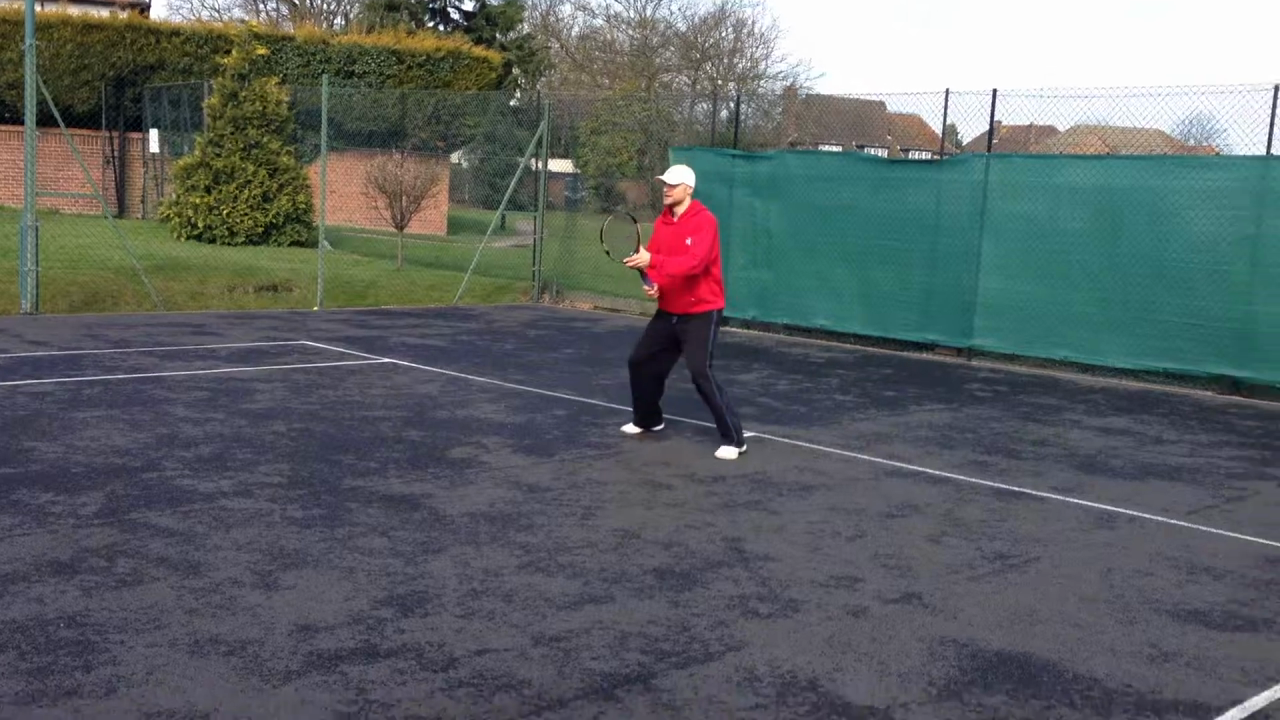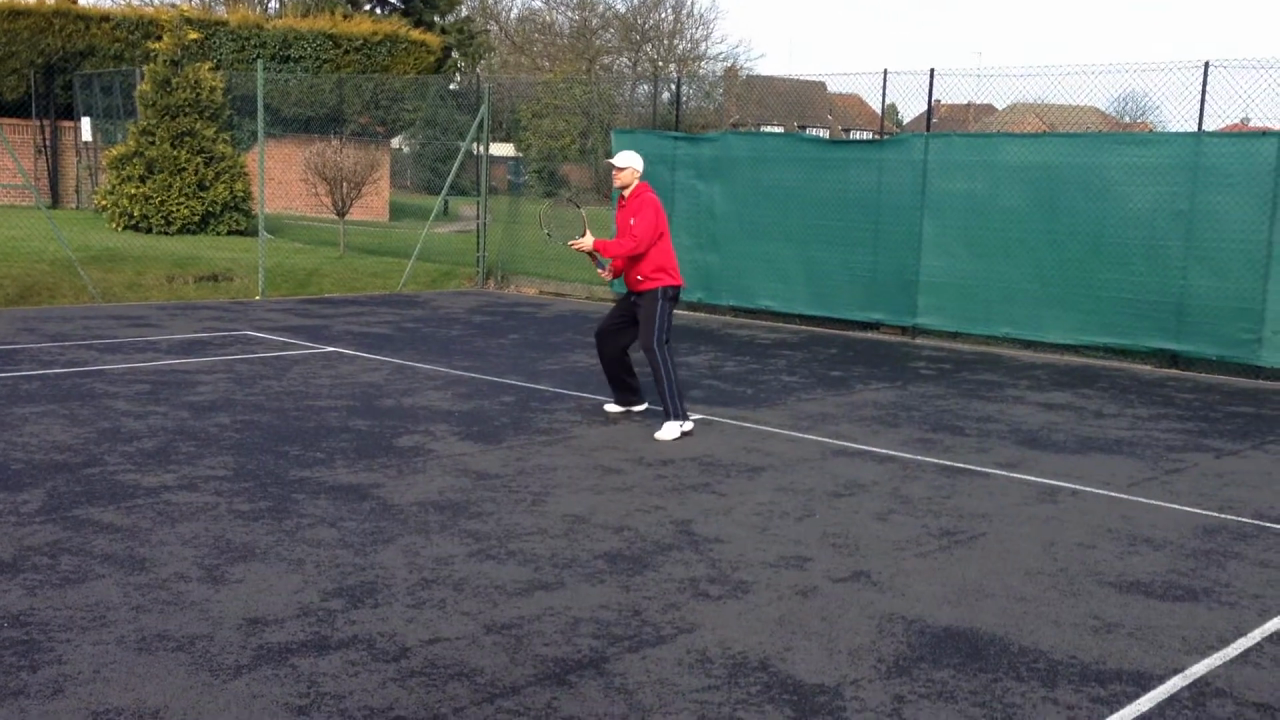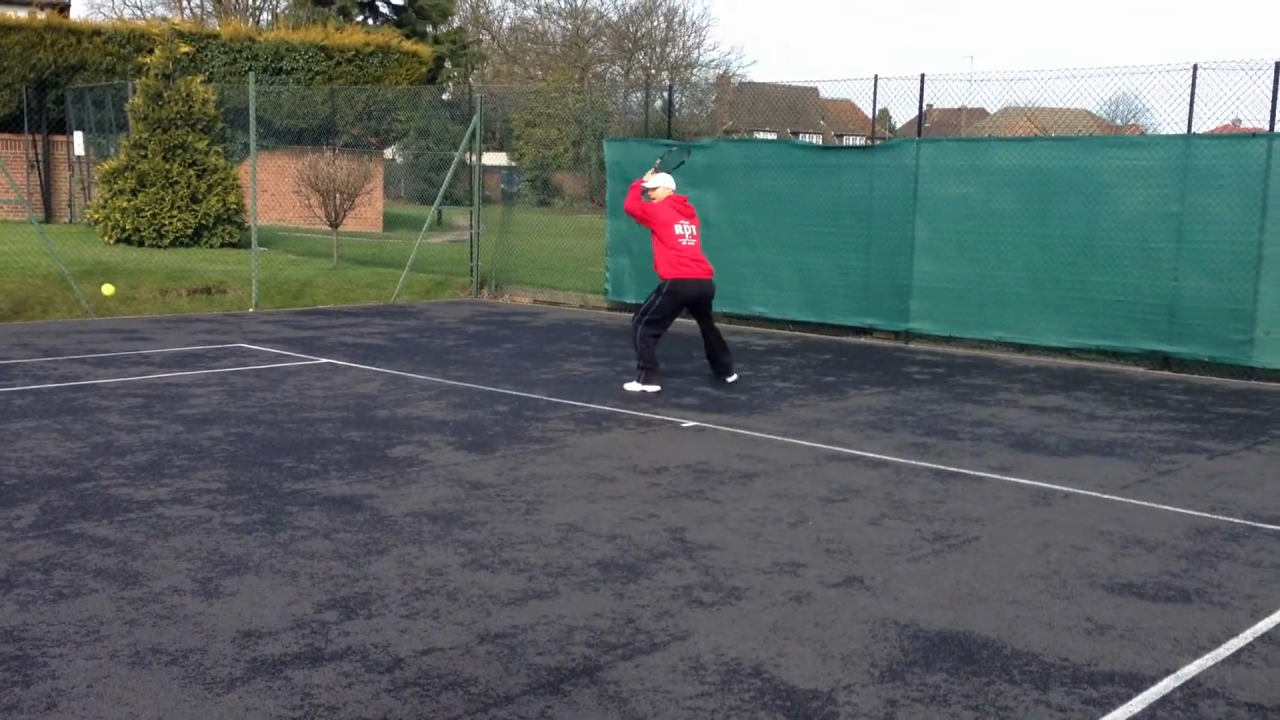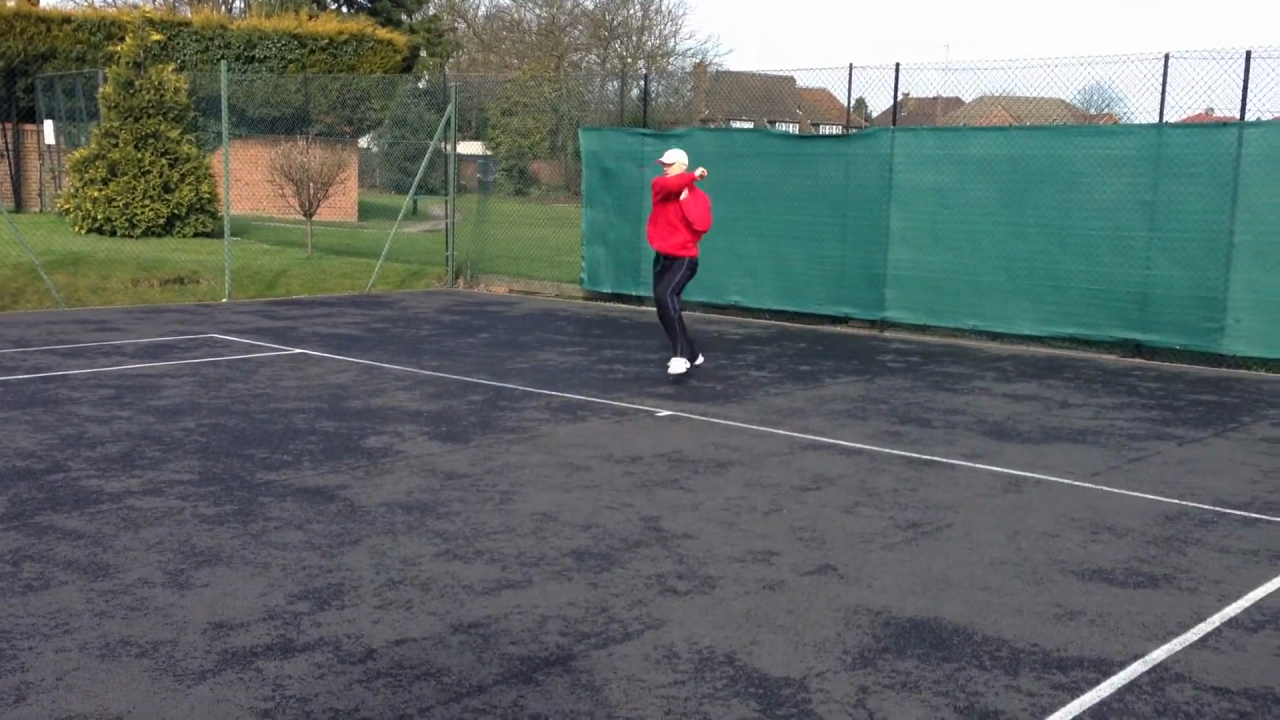
dt=1s
person 1, frame 1
left shoulder: (705, 221)
right shoulder: (662, 221)
left elbow: (694, 262)
right elbow: (656, 260)
left wrist: (652, 260)
right wrist: (653, 284)
left hip: (702, 313)
right hip: (668, 311)
left knee: (701, 371)
right knee: (640, 361)
left ankle: (733, 438)
right ankle: (647, 419)
person 1, frame 2
left shoulder: (648, 201)
right shoulder: (622, 205)
left elbow: (637, 243)
left wrist: (596, 245)
right wrist: (613, 269)
left hip: (660, 287)
right hip: (636, 289)
left knee: (654, 345)
right knee: (607, 335)
left ankle: (677, 418)
right ankle: (629, 397)
person 1, frame 3
left shoulder: (656, 210)
right shoulder: (690, 213)
left elbow: (631, 206)
left wrist: (639, 184)
left hip: (678, 283)
right hip: (704, 283)
left knee: (643, 325)
right knee: (707, 325)
left ankle: (647, 379)
right ankle: (726, 371)
person 1, frame 4
left shoulder: (699, 197)
right shoulder: (660, 185)
left elbow: (702, 226)
right elbow: (666, 184)
left wrist: (687, 198)
right wrist: (691, 177)
left hip: (684, 259)
right hip: (662, 257)
left knee: (664, 295)
right knee: (668, 305)
left ankle: (681, 355)
right ankle: (691, 355)
